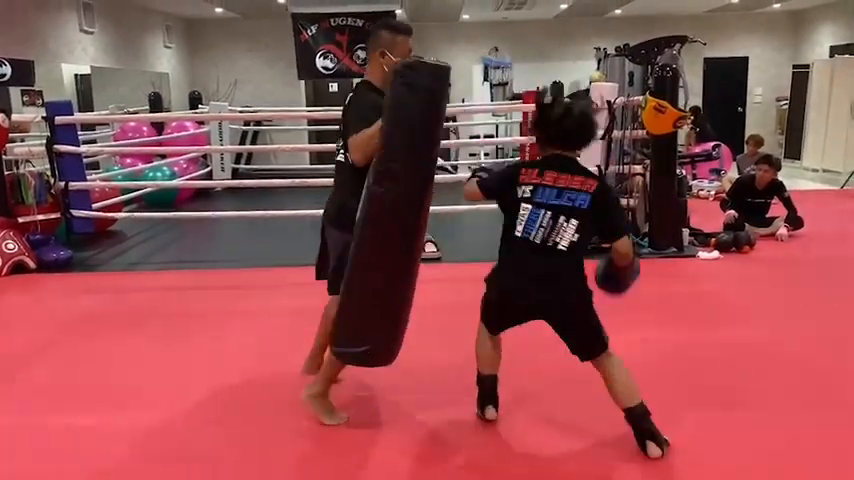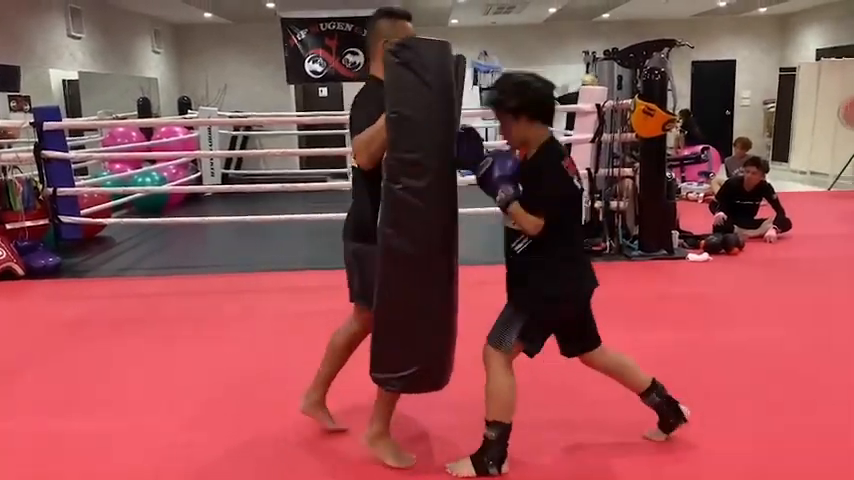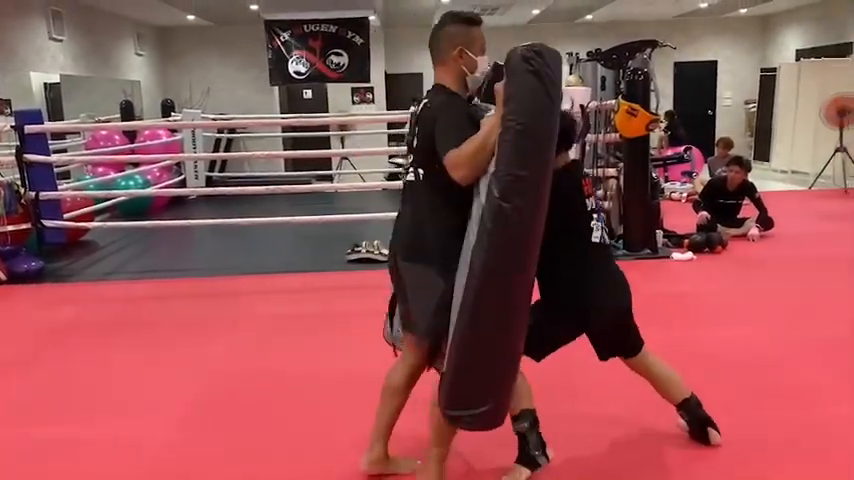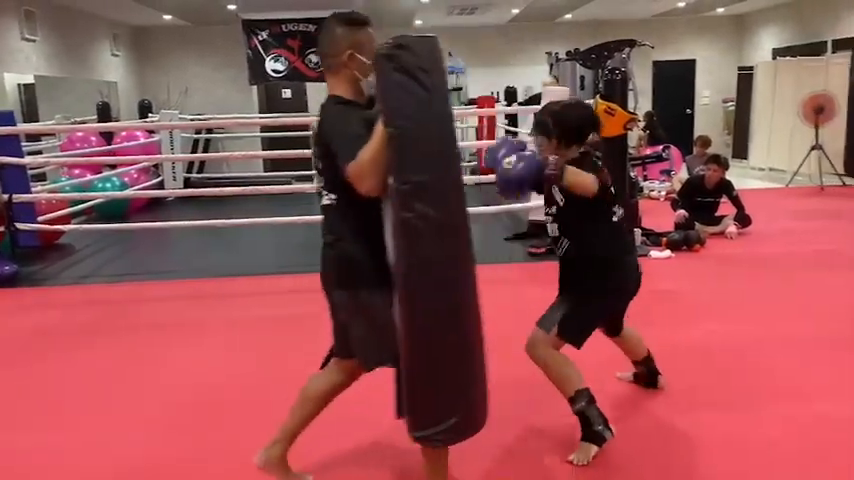
dt=0.5s
person 1, frame 1
left shoulder: (374, 98)
right shoulder: (367, 101)
left elbow: (385, 150)
right elbow: (359, 153)
left hip: (350, 216)
right hip: (356, 221)
left ankle: (315, 362)
right ankle: (317, 391)
person 1, frame 2
left shoulder: (385, 96)
right shoulder: (373, 98)
right elbow: (364, 155)
left hip: (372, 228)
right hip: (376, 231)
left knee: (363, 317)
left ankle: (316, 398)
right ankle: (379, 433)
person 1, frame 3
left shoulder: (432, 105)
right shoulder: (450, 109)
right elbow: (464, 169)
right wrist: (501, 112)
left hip: (414, 245)
right hip: (436, 253)
left knee: (417, 351)
person 1, frame 4
left shoulder: (341, 116)
right shoulder: (345, 119)
left elbow: (372, 178)
right elbow: (368, 181)
right wrist: (389, 117)
left hip: (350, 265)
right hip: (368, 271)
left knee: (347, 365)
person 2, frame 1
left shoulder: (518, 173)
right shoulder: (596, 186)
left elbow: (472, 191)
right elbow: (622, 247)
left wrist: (482, 178)
right wrist: (626, 268)
left hip: (513, 282)
right hip: (567, 290)
left knee: (488, 324)
right knee: (604, 355)
left ankle: (487, 402)
right ankle: (648, 435)
person 2, frame 2
left shoulder: (548, 164)
right shoulder: (539, 158)
left elbow: (532, 225)
left wrist: (503, 190)
right wrist: (499, 177)
left hip: (552, 280)
right hip: (566, 277)
left knee: (496, 354)
right knee: (591, 353)
right ankle: (667, 407)
person 2, frame 3
left shoulder: (557, 188)
right shoulder: (573, 176)
left hip: (573, 294)
right hip: (609, 287)
right knee: (638, 356)
right ankle: (701, 422)
person 2, frame 4
left shoulder: (581, 166)
right shoulder: (574, 162)
left elbow: (590, 187)
left wrist: (549, 169)
left hip: (600, 276)
right hip: (617, 269)
left knee: (541, 345)
right knee: (611, 328)
left ankle: (594, 426)
right ankle: (649, 372)
